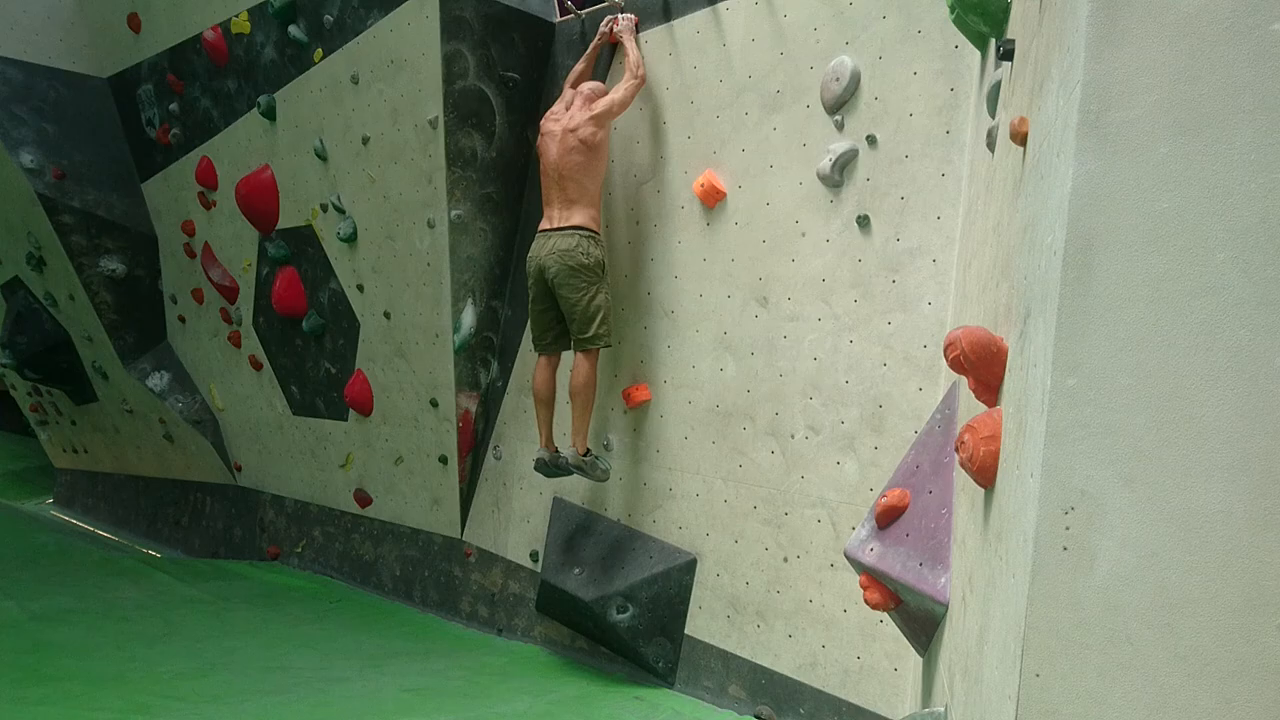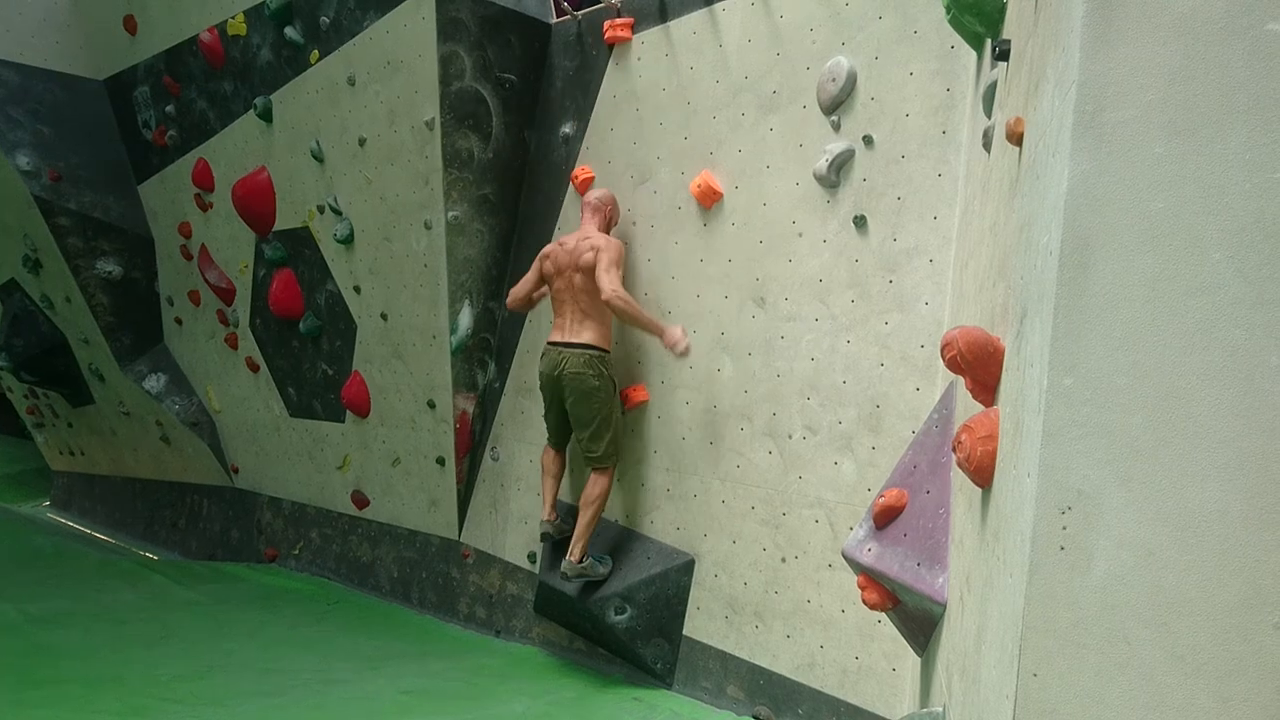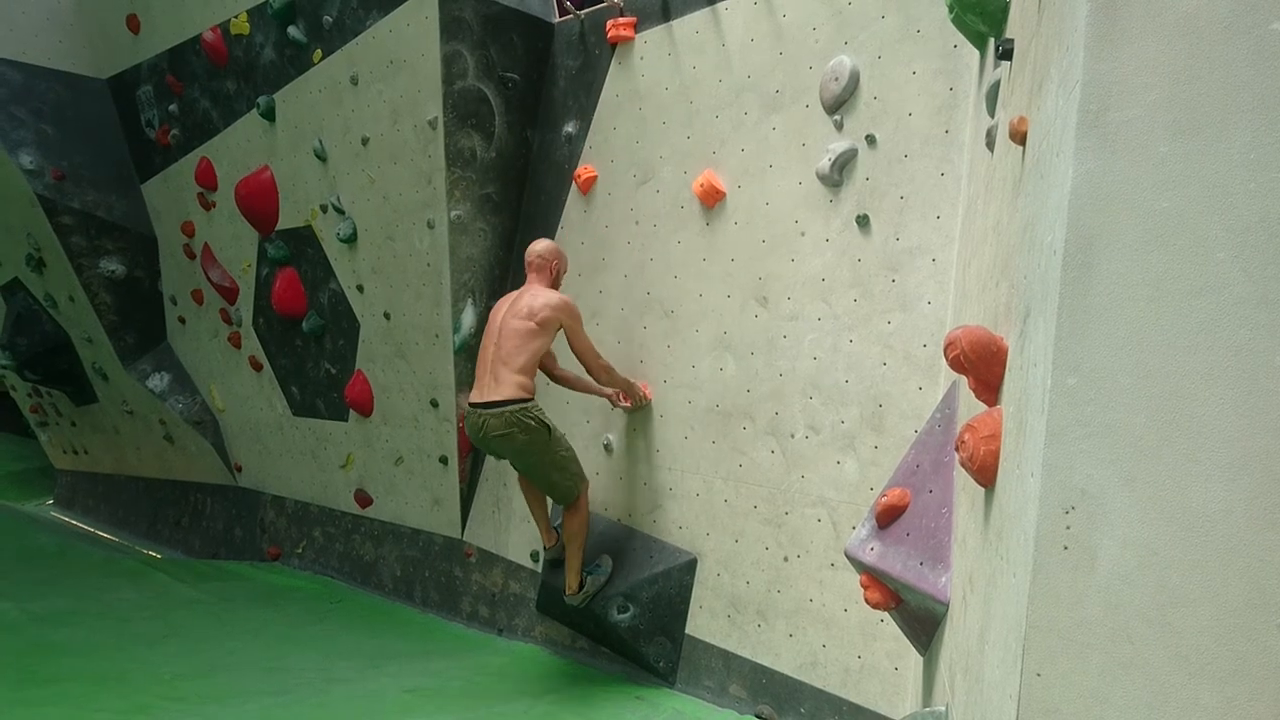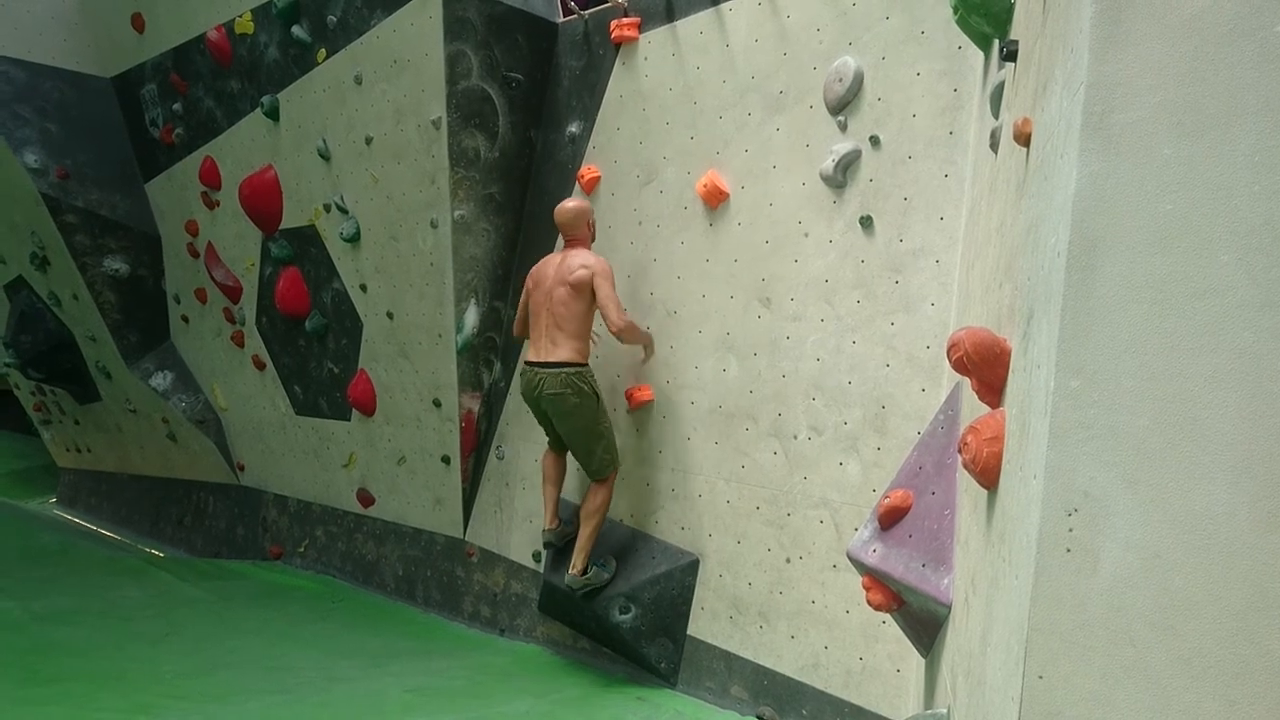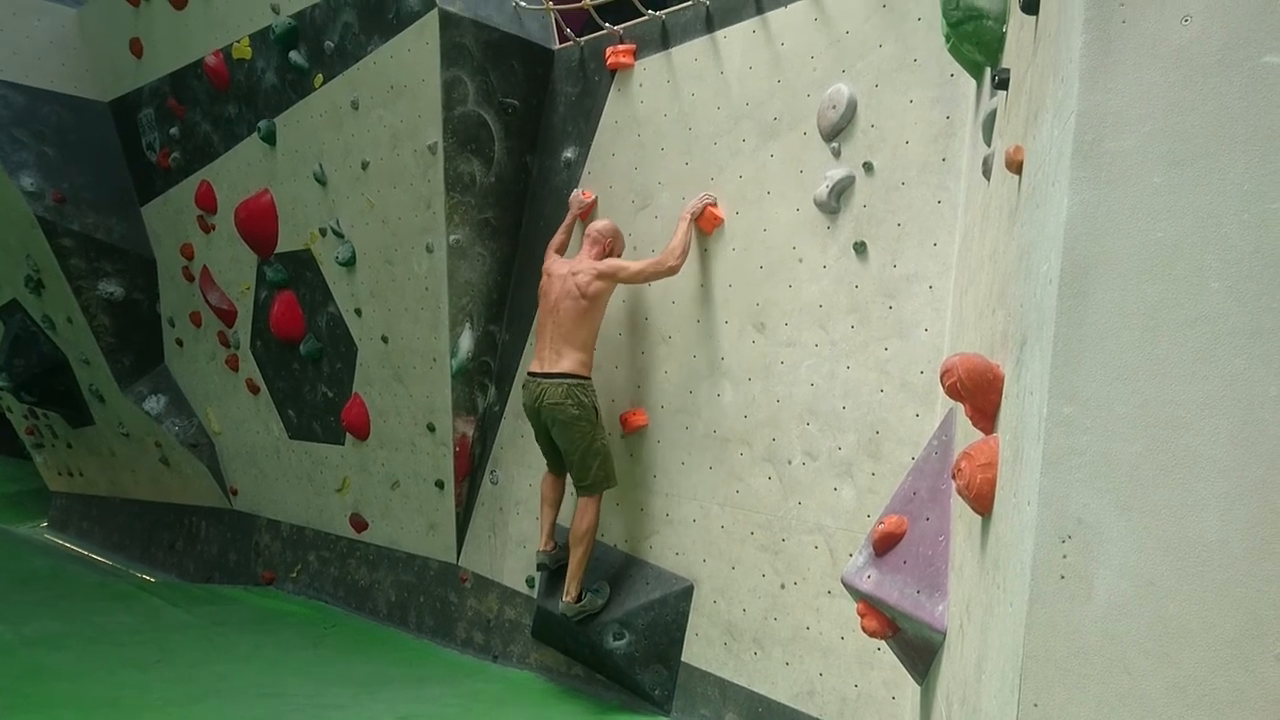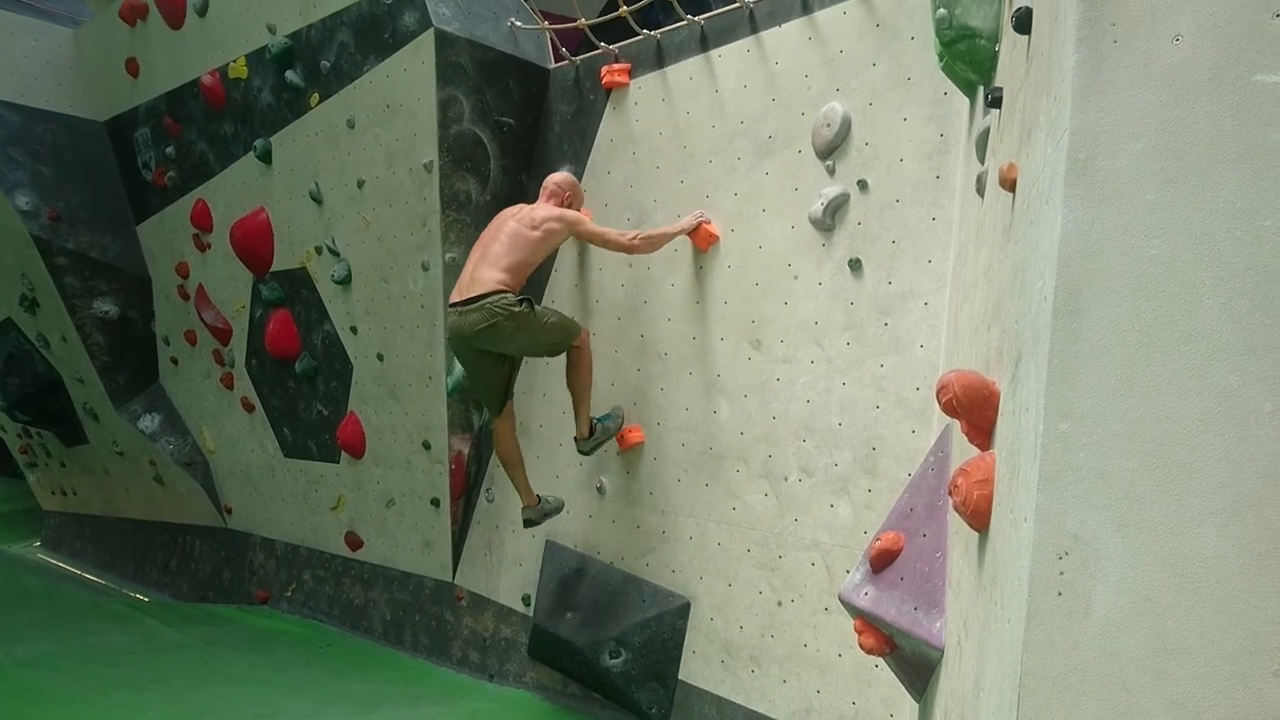
dt=0.5s
person 1, frame 1
left shoulder: (550, 123)
right shoulder: (593, 118)
left elbow: (573, 81)
right elbow: (636, 77)
left wrist: (600, 42)
right wrist: (626, 38)
left hip: (540, 248)
right hip: (576, 247)
left knee: (546, 354)
right knee: (586, 350)
left ankle: (546, 450)
right ankle: (578, 451)
person 1, frame 2
left shoulder: (550, 251)
right shoulder: (607, 245)
left elbow: (514, 302)
right elbow: (610, 294)
right wrist: (663, 330)
left hip: (551, 357)
right hip: (587, 361)
left knee: (556, 440)
right knee: (602, 464)
left ankle: (549, 516)
right ankle: (576, 557)
person 1, frame 3
left shoulder: (504, 304)
right shoulder: (557, 303)
right elbow: (597, 366)
left wrist: (604, 393)
right wrist: (630, 387)
left hip: (474, 419)
right hip: (512, 417)
left knee: (529, 463)
right knee: (576, 492)
left ankle: (551, 543)
right ankle: (575, 585)
person 1, frame 4
left shoulder: (539, 269)
right shoulder: (594, 264)
right elbow: (619, 327)
right wrist: (645, 337)
left hip: (530, 375)
right hip: (568, 379)
left knee: (558, 443)
right knee: (604, 472)
left ankle: (552, 524)
right ankle: (580, 569)
person 1, frame 5
left shoulder: (552, 267)
right shoulder: (602, 271)
right elbow: (668, 264)
left wrist: (572, 215)
right wrist: (688, 216)
left hip: (532, 387)
right hip: (568, 390)
left knee: (556, 468)
right knee: (591, 490)
left ankle: (547, 547)
right ankle: (573, 596)
person 1, frame 6
left shoulder: (512, 213)
right shoulder: (561, 217)
right elbow: (632, 242)
right wrist: (680, 228)
left hip: (457, 318)
right hip: (493, 309)
left knee: (501, 415)
right knee: (579, 339)
left ankle: (530, 502)
right ankle: (586, 430)
